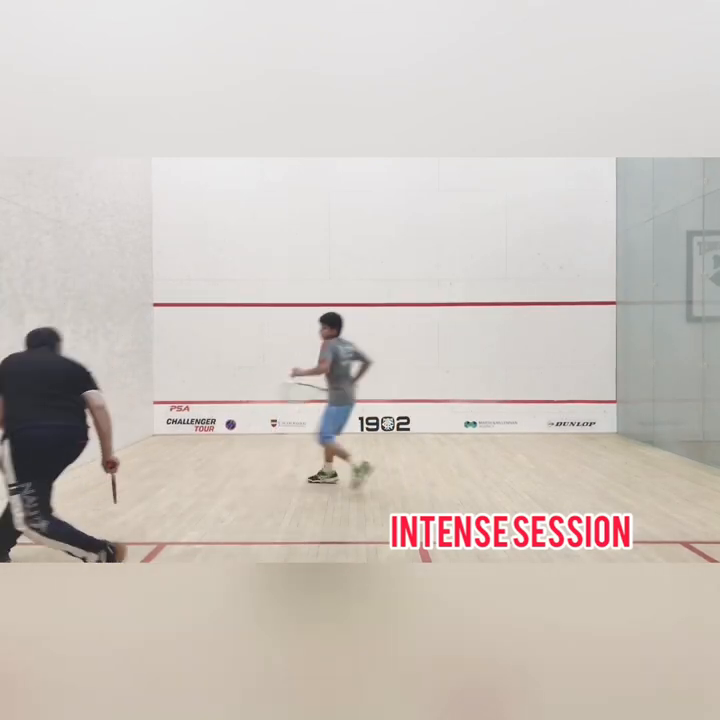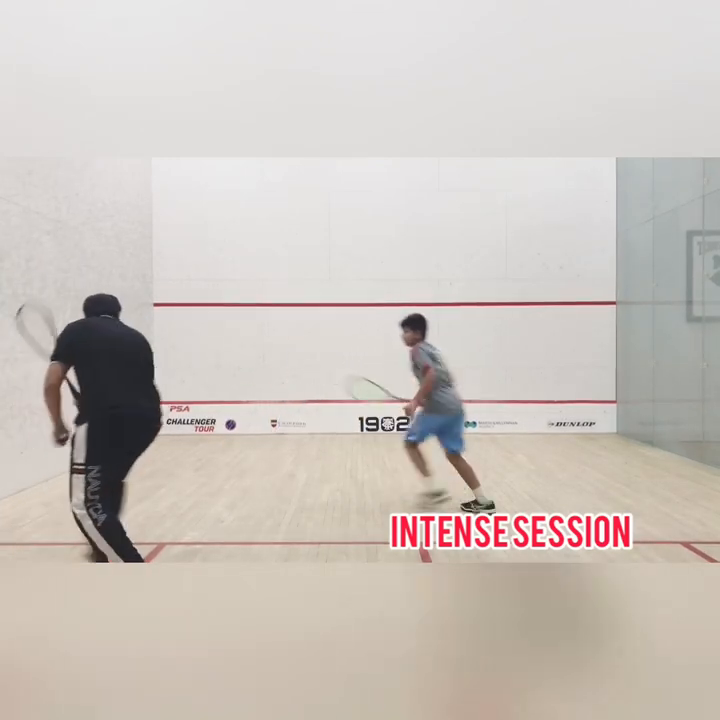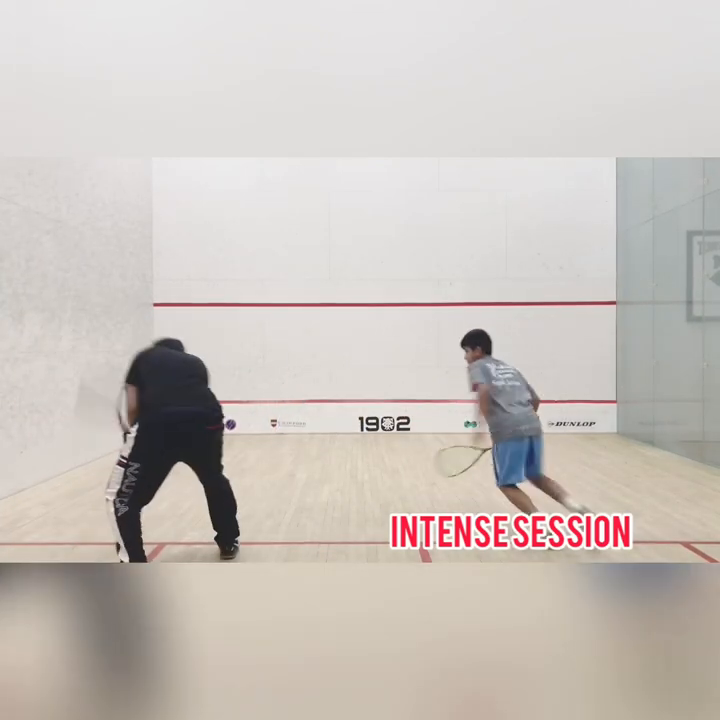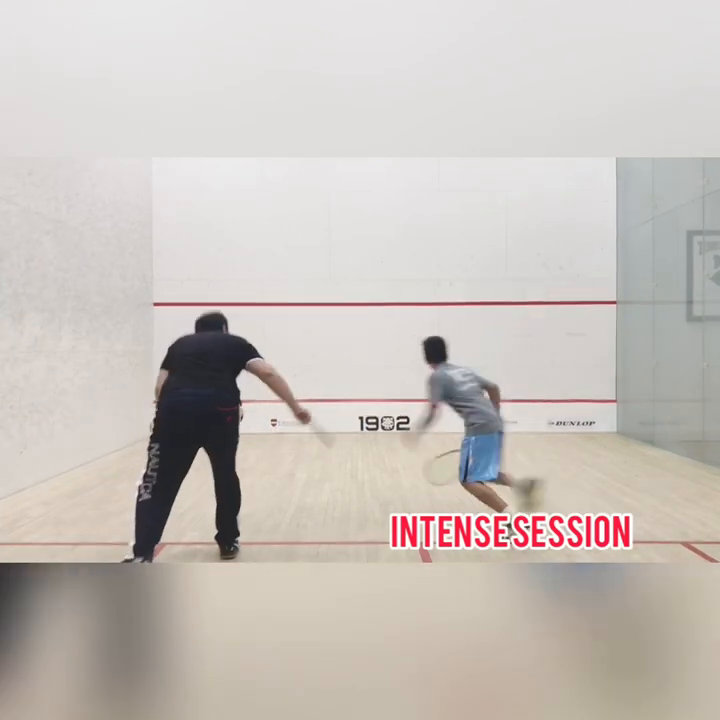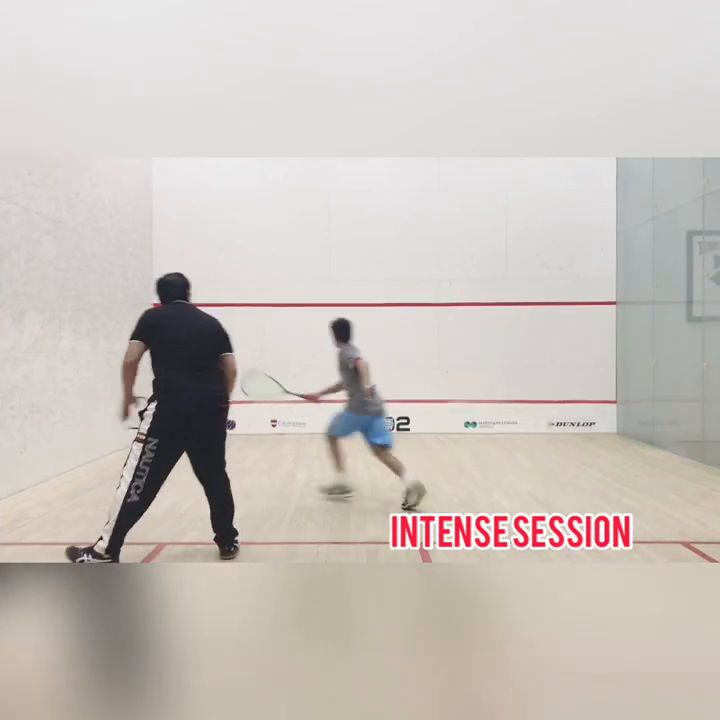
dt=0.4s
person 1, frame 1
right shoulder: (74, 367)
right elbow: (99, 407)
right wrist: (108, 452)
left hip: (27, 436)
right hip: (73, 434)
left knee: (32, 521)
right knee: (29, 495)
left ankle: (103, 554)
person 1, frame 2
left shoulder: (76, 330)
right shoulder: (138, 339)
left elbow: (52, 384)
left wrist: (58, 424)
left hip: (103, 419)
right hip: (148, 418)
left knee: (88, 503)
right knee: (110, 482)
right ankle: (103, 550)
person 1, frame 3
left shoulder: (144, 358)
right shoulder: (196, 364)
left elbow: (133, 407)
left wrist: (133, 435)
left hip: (159, 423)
right hip: (207, 419)
left knee: (121, 498)
right knee: (215, 480)
right ankle: (229, 542)
person 1, frame 4
left shoulder: (180, 344)
right shoulder: (235, 343)
left elbow: (160, 387)
right elbow: (268, 373)
left wrist: (163, 419)
right wrist: (296, 407)
left hip: (174, 406)
right hip: (220, 408)
left knee: (156, 486)
right knee: (225, 474)
left ankle: (141, 555)
right ankle: (228, 541)
person 1, frame 5
left shoulder: (153, 317)
right shoulder: (211, 323)
left elbow: (130, 361)
right elbow: (230, 371)
left wrist: (128, 397)
right wrist: (220, 405)
left hip: (171, 404)
right hip: (212, 405)
left knee: (139, 479)
right knee: (215, 476)
left ankle: (106, 550)
right ankle: (228, 541)
person 2, frame 1
left shoulder: (328, 344)
right shoulder: (348, 345)
left elbow: (324, 368)
right elbow: (367, 362)
left wrist: (302, 373)
left hip: (339, 400)
right hip: (345, 398)
left knee: (326, 440)
right knee: (328, 436)
left ankle: (357, 467)
right ankle: (327, 471)
person 2, frame 2
left shoulder: (417, 350)
right shoulder: (432, 351)
left elbow: (431, 375)
left wrist: (414, 402)
left hip: (436, 409)
right hip: (455, 407)
left knee: (411, 443)
right knee: (454, 455)
left ankle: (433, 489)
right ankle: (482, 500)
person 2, frame 3
left shoulder: (476, 367)
right shoulder: (510, 369)
left elbow: (484, 392)
right elbow: (535, 400)
left hip: (506, 432)
right hip: (531, 428)
left knee: (506, 485)
right knee: (537, 478)
right ankle: (576, 509)
person 2, frame 4
left shoulder: (437, 377)
right shoulder: (464, 370)
left elbow: (431, 412)
right elbow: (494, 388)
left wrist: (419, 430)
left hip: (481, 429)
right hip: (495, 425)
left knee: (470, 481)
right knee: (490, 474)
right ankle: (522, 485)
person 2, frame 5
left shoulder: (345, 352)
right shoulder: (352, 352)
left elbow: (362, 364)
right elbow: (345, 383)
left wrist: (366, 384)
right wrist: (320, 394)
left hip: (360, 408)
right hip: (375, 408)
left knee: (331, 434)
right knee: (382, 453)
left ankle: (342, 483)
right ankle: (411, 484)
